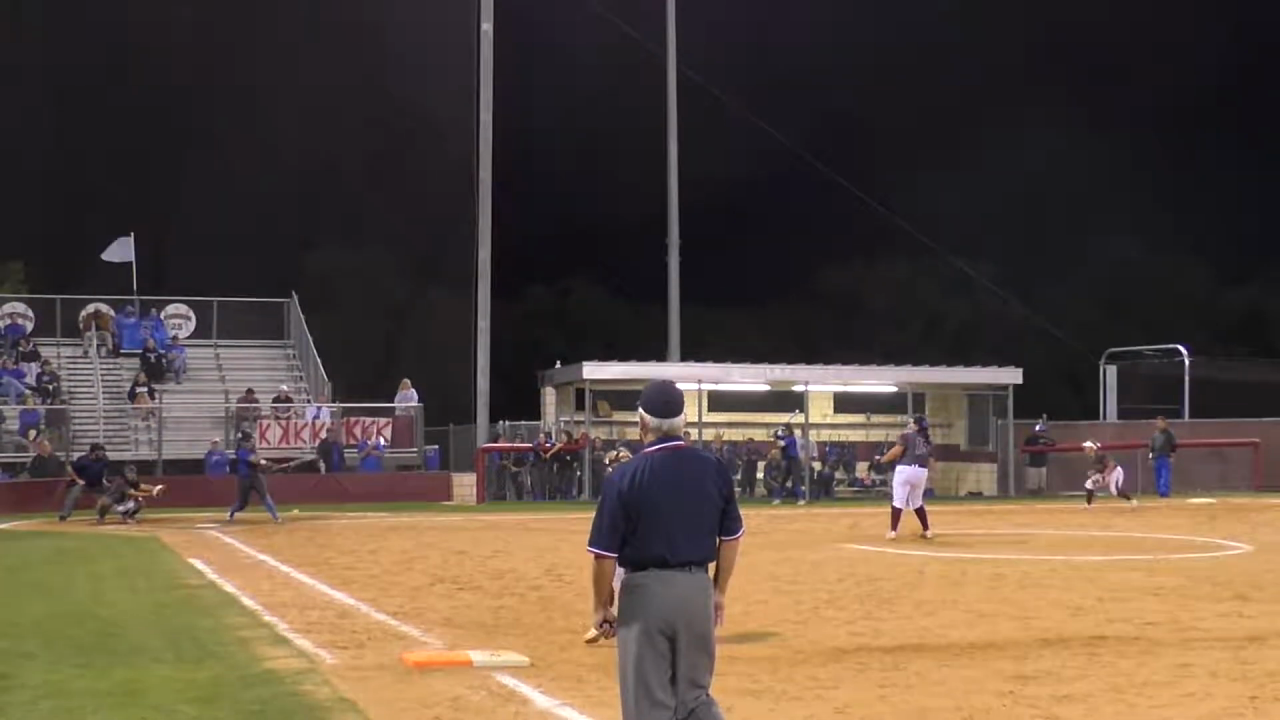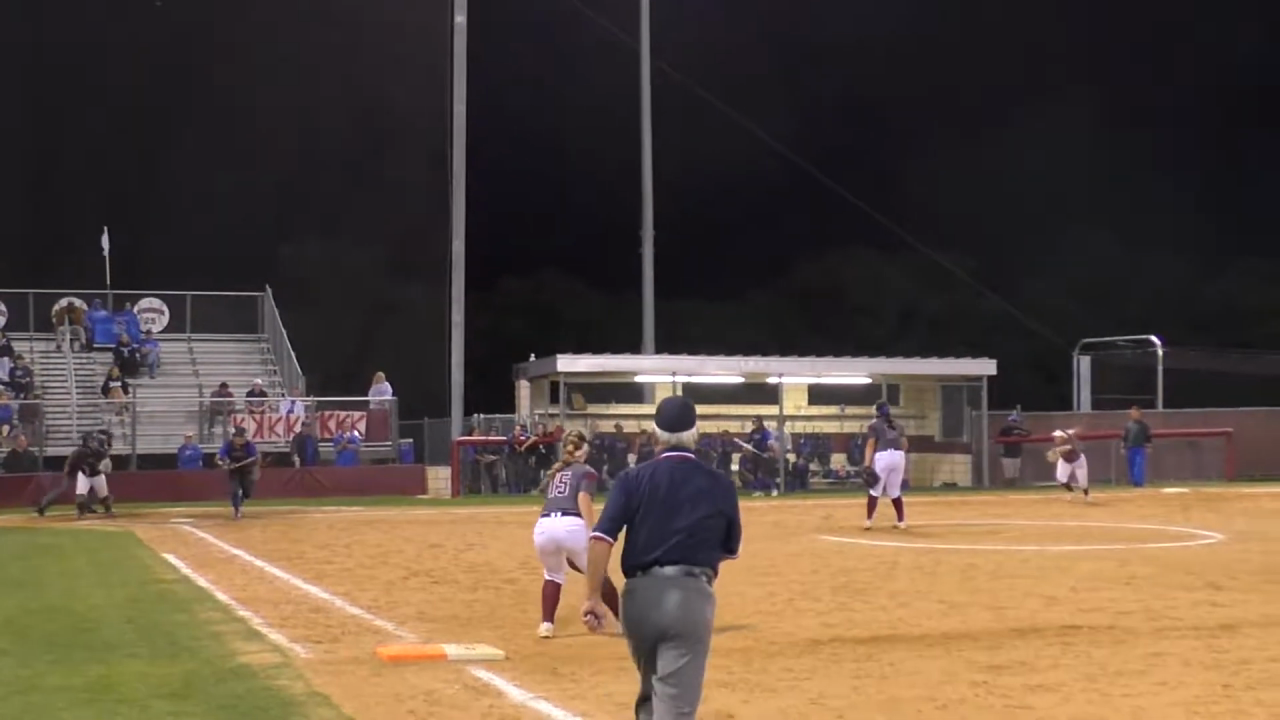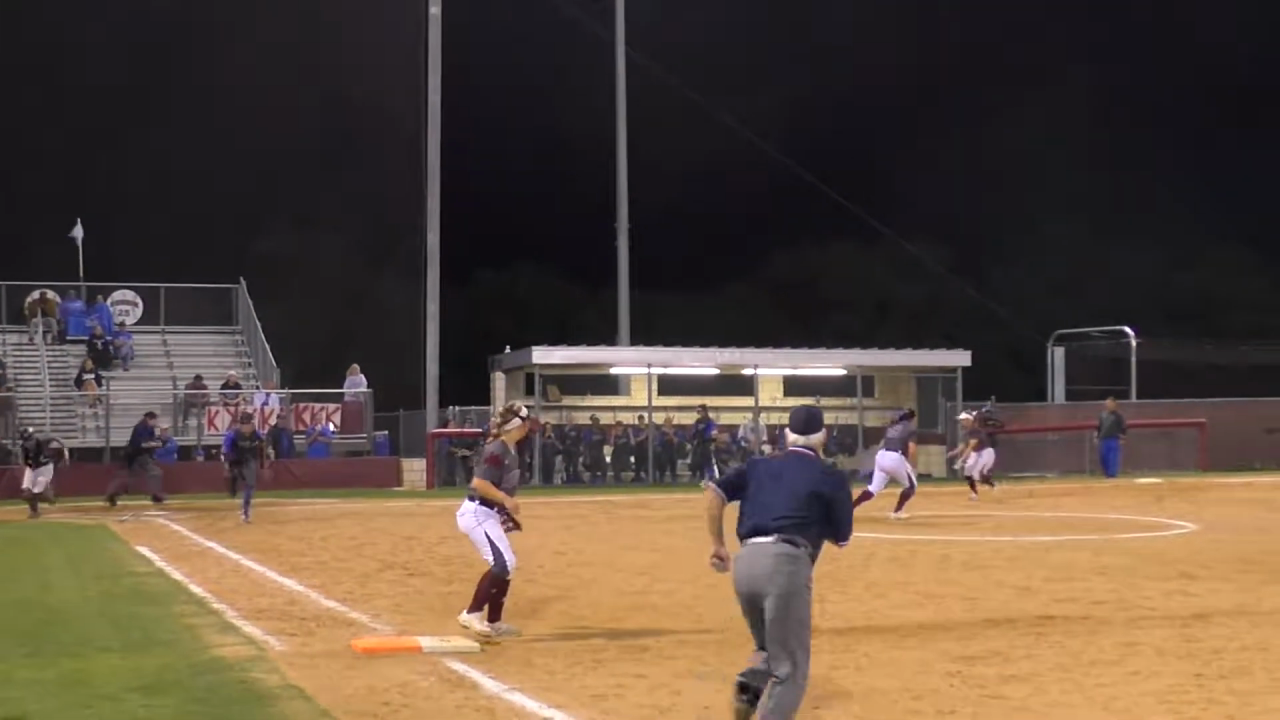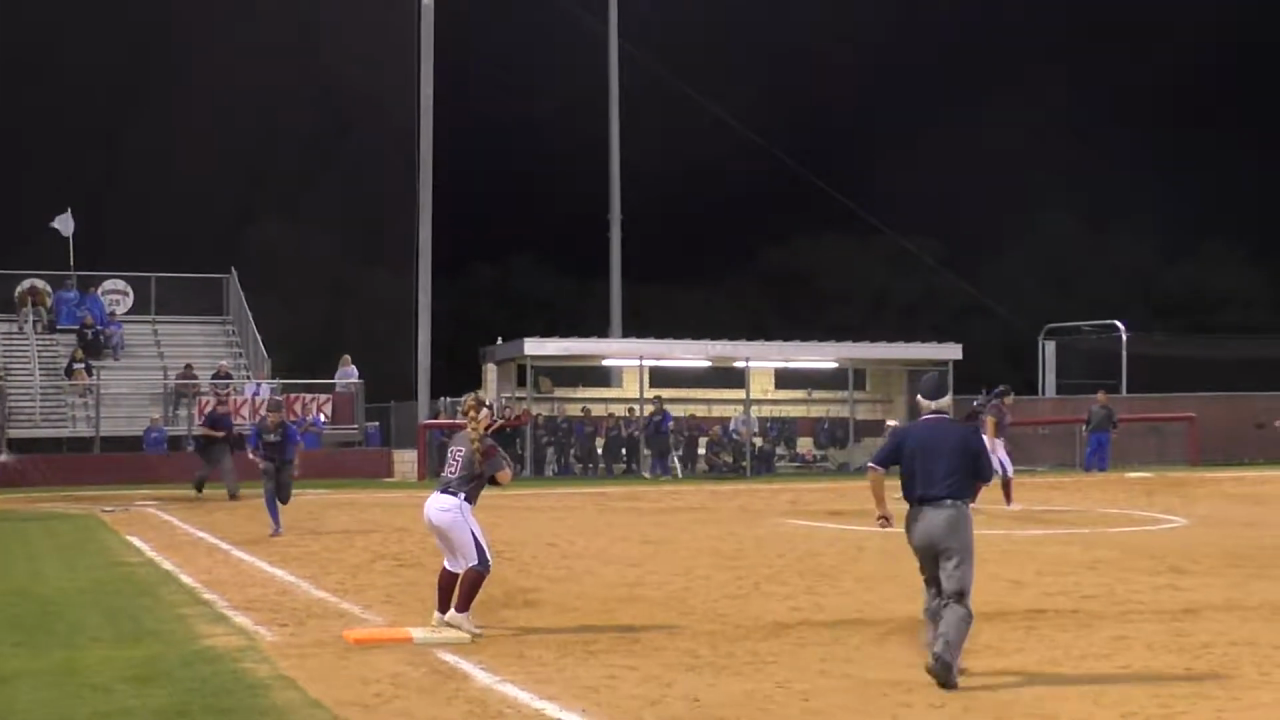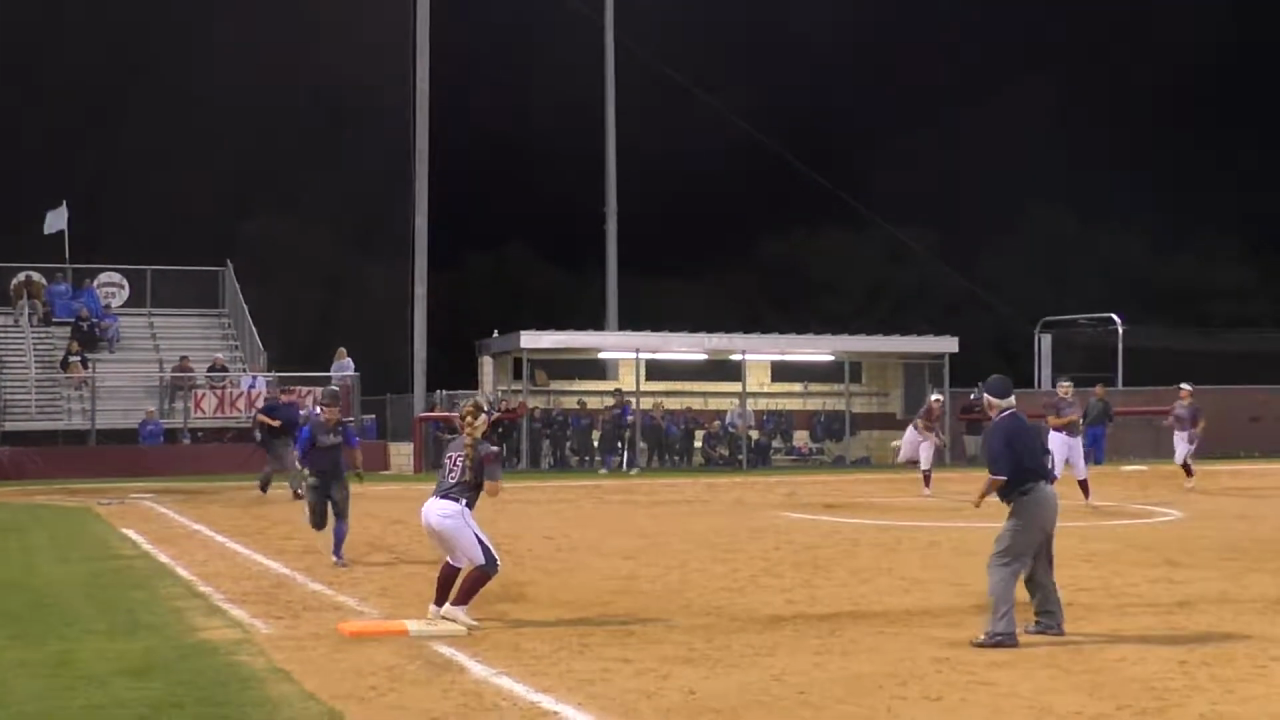
dt=0.7s
person 1, frame 1
left shoulder: (625, 475)
right shoulder: (713, 469)
left elbow: (606, 553)
right elbow: (730, 538)
left wrist: (601, 606)
right wrist: (719, 590)
left hip: (645, 593)
right hip: (696, 590)
person 1, frame 2
left shoulder: (633, 479)
right shoulder: (719, 484)
left elbow: (600, 537)
right elbow: (729, 551)
left wrist: (594, 595)
left hip: (640, 594)
right hip: (691, 595)
left knee: (653, 687)
person 1, frame 3
left shoulder: (757, 466)
right shoulder: (831, 477)
left elbow: (713, 491)
right elbow: (841, 538)
left wrist: (717, 544)
left hip: (746, 562)
right hip: (787, 565)
left knee: (771, 650)
right knee: (789, 668)
left ankle: (749, 687)
person 1, frame 4
left shoulder: (904, 433)
right shoulder: (967, 433)
left elbow: (876, 469)
right elbow: (985, 477)
left wrist: (880, 508)
left hip: (918, 521)
right hip: (954, 519)
left knee: (934, 589)
right knee: (956, 598)
left ankle: (938, 649)
right ankle: (942, 658)
person 1, frame 5
left shoulder: (998, 430)
right shoulder: (1024, 423)
left elbow: (999, 476)
left wrist: (981, 495)
left hip: (1027, 504)
right hip: (1045, 497)
left knee: (1001, 565)
right knee: (1039, 565)
left ankle: (1002, 631)
right ankle: (1050, 620)
person 2, frame 1
left shoulder: (609, 494)
right shoulder: (646, 487)
left elbow: (608, 529)
left hip: (626, 542)
left knee: (609, 580)
left ankle: (601, 624)
person 2, frame 2
left shoulder: (555, 472)
right shoulder: (587, 472)
right elbow: (584, 499)
right wrist: (591, 531)
left hip: (542, 527)
right hip: (571, 526)
left knee: (552, 576)
left ankle: (547, 624)
person 2, frame 3
left shoulder: (510, 450)
right shoulder: (496, 450)
right elbow: (478, 483)
left wrist: (505, 509)
right wrist: (506, 500)
left hip: (489, 514)
right hip: (476, 513)
left knee: (505, 565)
right knee: (502, 563)
left ankle: (493, 623)
right ankle: (472, 614)
person 2, frame 4
left shoulder: (457, 439)
right shoulder: (485, 444)
right elbow: (504, 479)
left wrist: (486, 471)
right wrist: (504, 465)
left hip: (433, 504)
right hip: (453, 508)
left knee: (454, 561)
right knee: (480, 563)
left ankle: (441, 614)
right ankle: (459, 613)
person 2, frame 5
left shoulder: (452, 445)
right shoulder: (485, 450)
right elbow: (491, 490)
right wrist: (499, 485)
left hip: (430, 509)
right hip: (453, 513)
left knee: (458, 557)
right knee: (488, 563)
left ankle: (437, 607)
right ankle: (455, 607)
